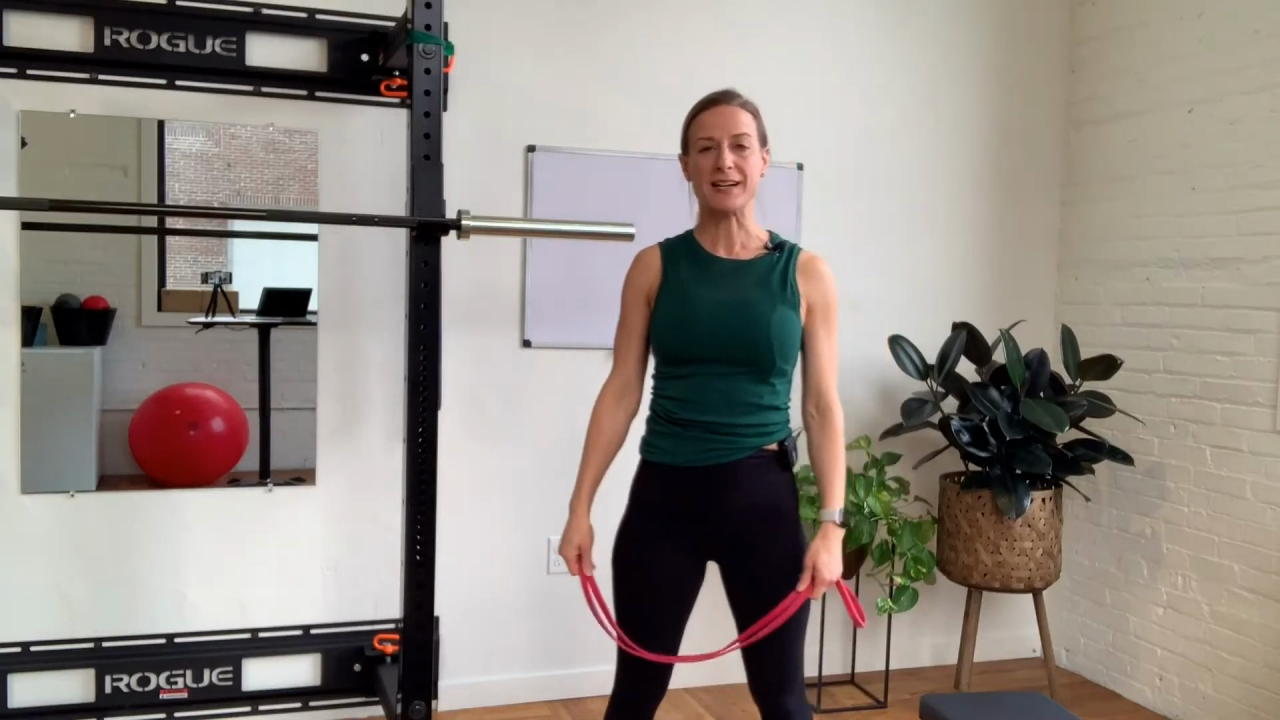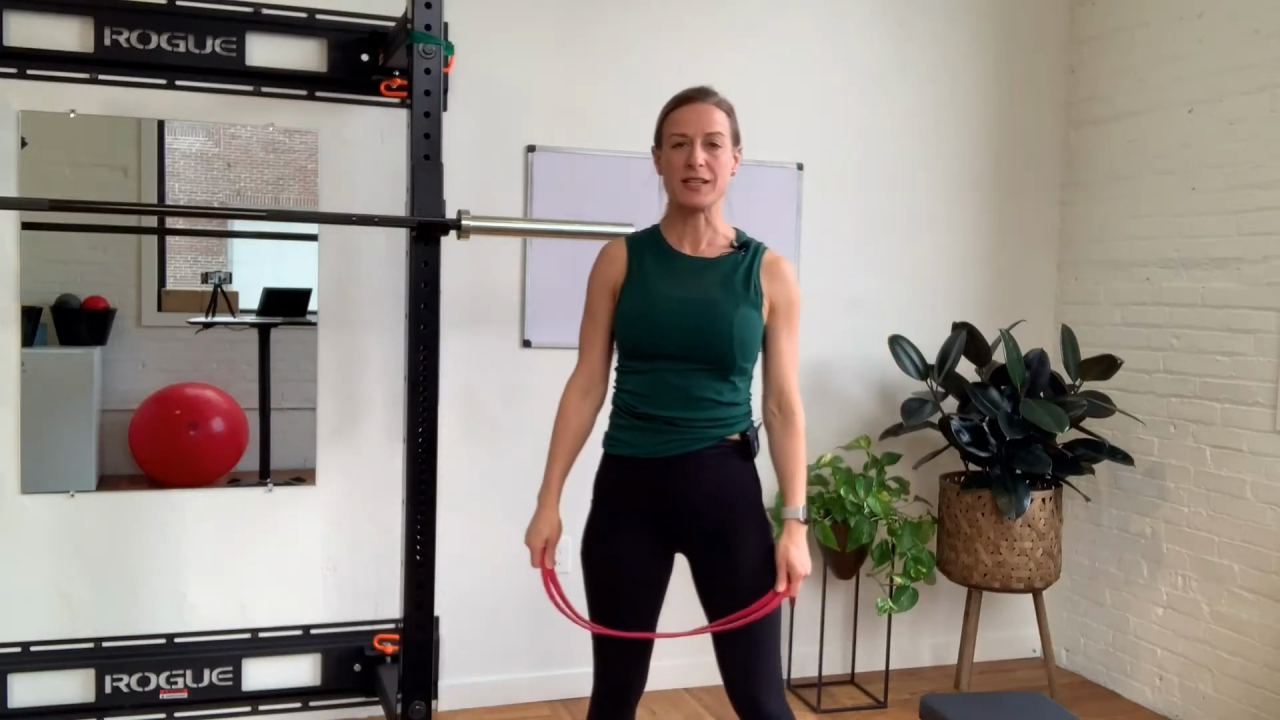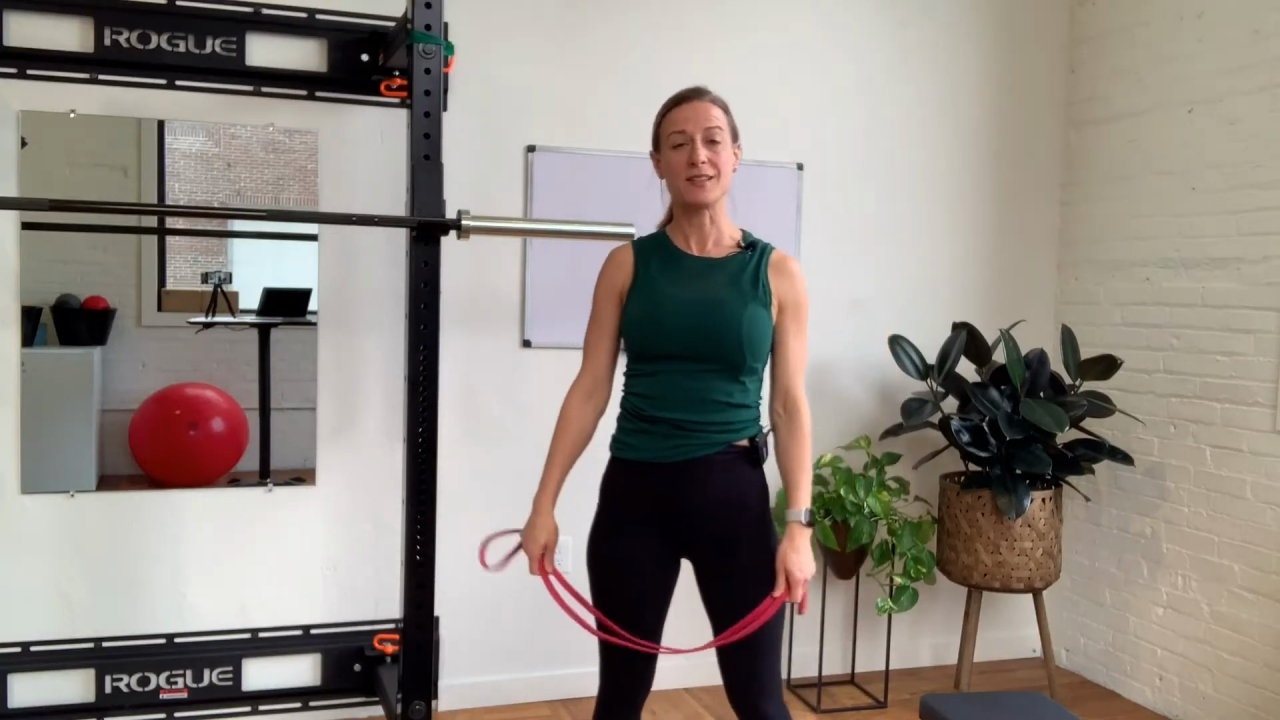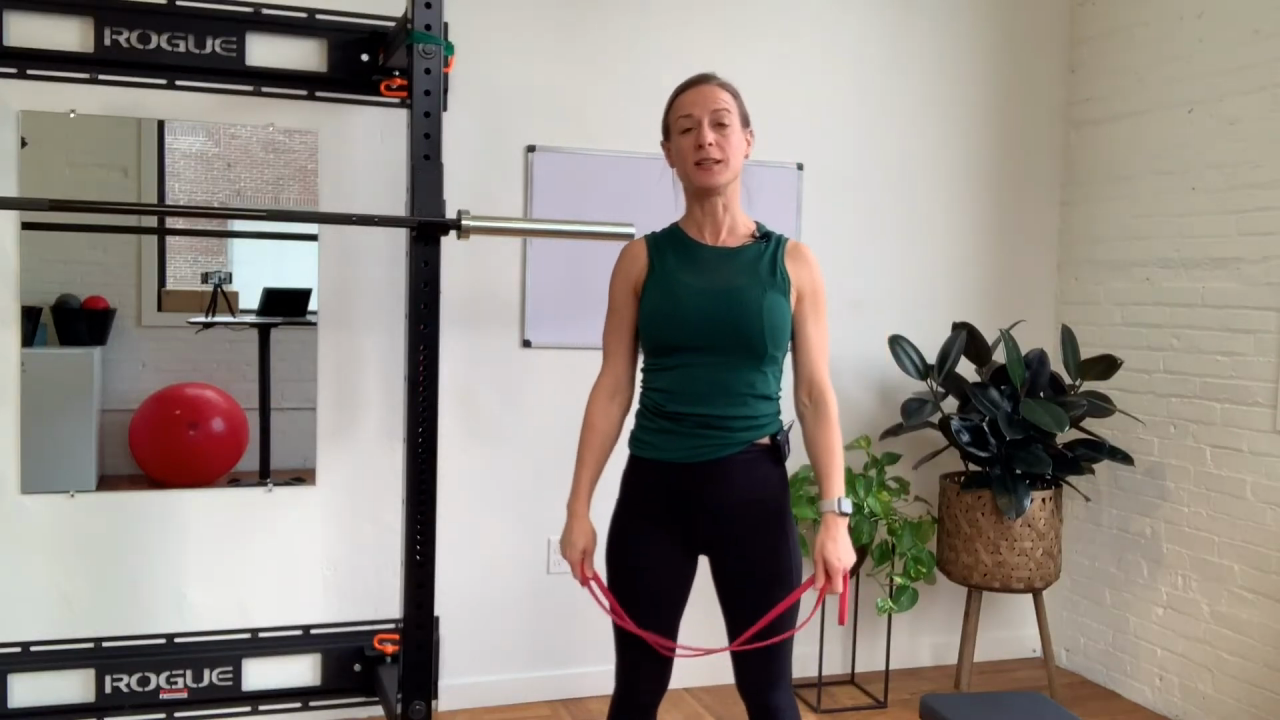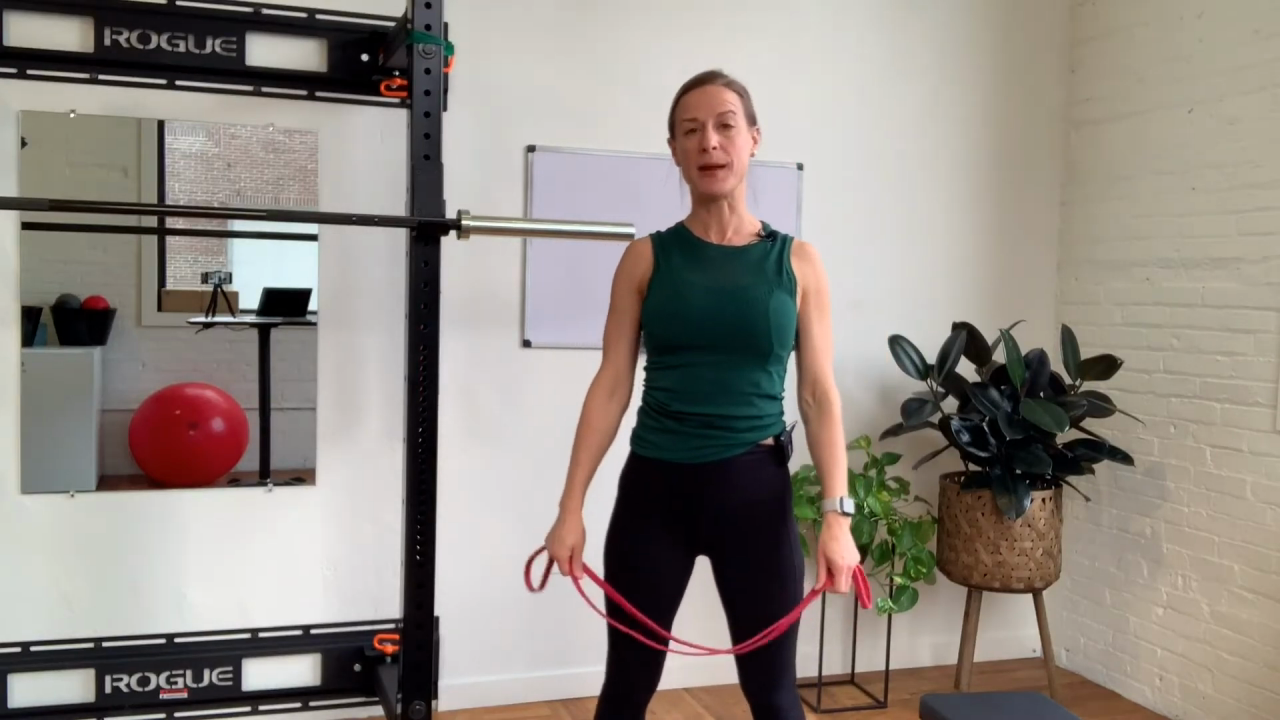
dt=0.3s
person 1, frame 1
left shoulder: (804, 273)
right shoulder: (655, 266)
left elbow: (822, 407)
right elbow: (621, 391)
left wrist: (831, 525)
right wrist: (580, 508)
left hip: (760, 495)
right hip: (663, 496)
person 1, frame 2
left shoulder: (769, 272)
right shoulder: (621, 260)
left elbow: (783, 403)
right elbow: (587, 384)
left wrist: (795, 522)
right wrist: (549, 499)
left hip: (723, 484)
right hip: (628, 487)
person 1, frame 3
left shoulder: (776, 273)
right shoulder: (627, 265)
left elbow: (790, 405)
right elbow: (590, 388)
left wrist: (799, 525)
right wrist: (544, 502)
left hip: (731, 490)
right hip: (634, 491)
person 1, frame 4
left shoulder: (791, 261)
right shoulder: (642, 259)
left elbow: (815, 394)
right elbow: (612, 388)
left wrist: (834, 515)
right wrist: (578, 506)
left hip: (751, 489)
right hip: (653, 489)
person 1, frame 5
left shoulder: (796, 261)
right shoulder: (647, 257)
left elbow: (819, 395)
right elbow: (611, 384)
left wrist: (836, 515)
right wrist: (571, 506)
left hip: (754, 489)
right hip: (655, 487)
